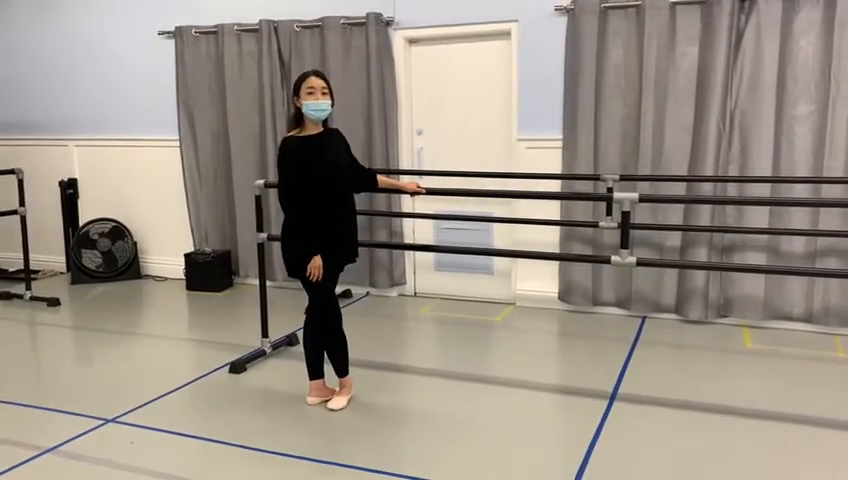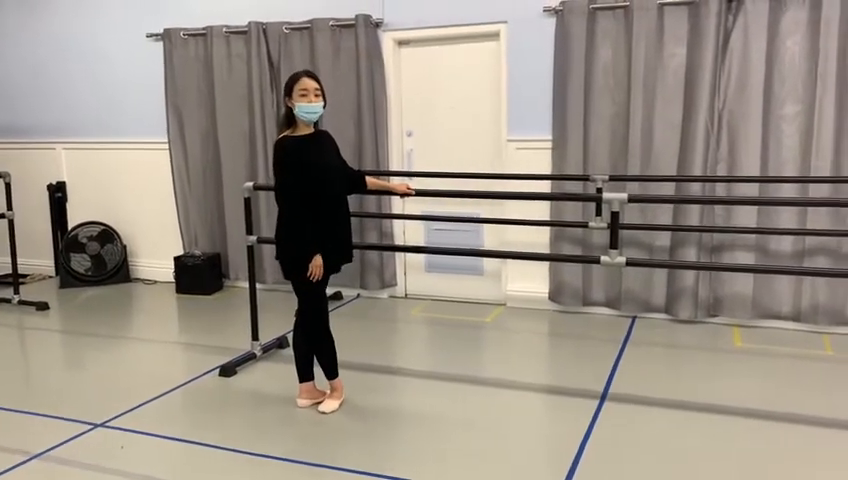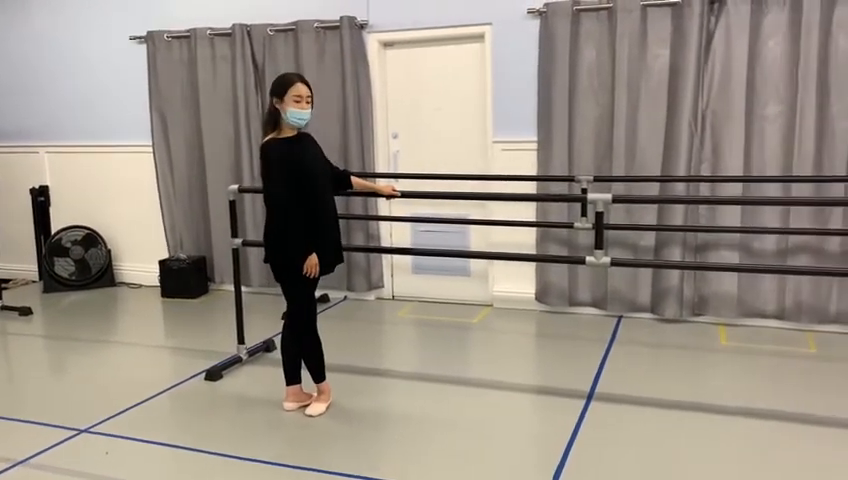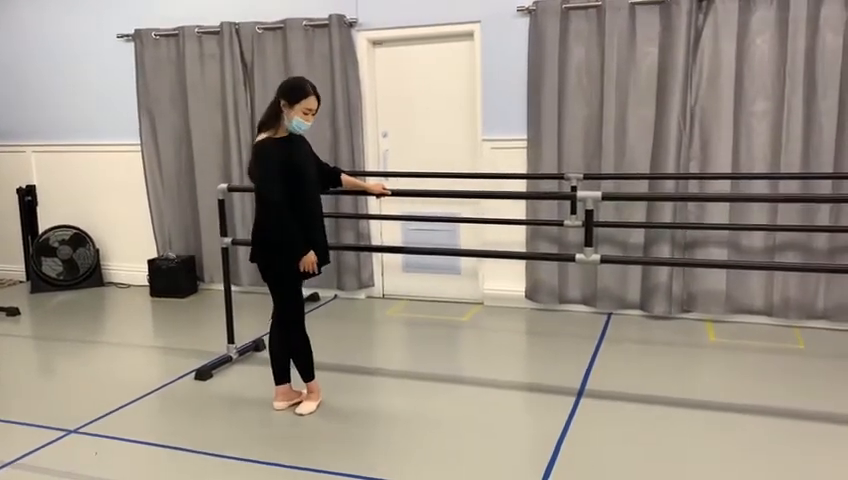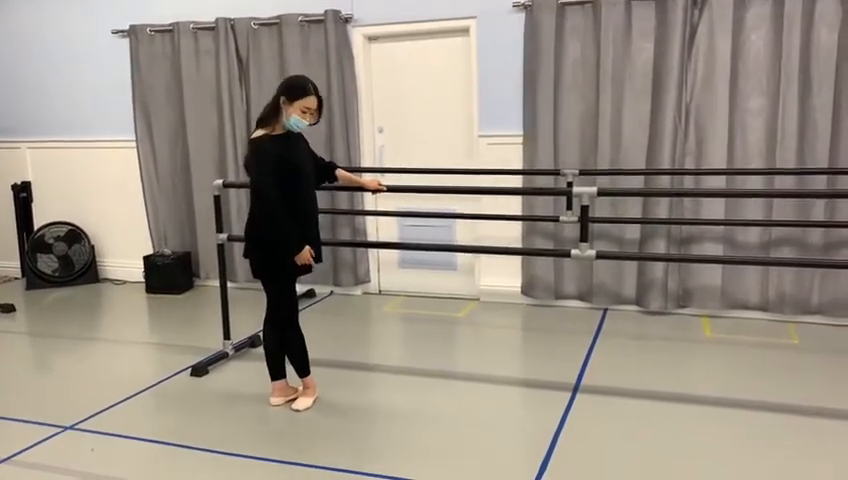
dt=0.4s
person 1, frame 1
left shoulder: (335, 138)
right shoulder: (291, 146)
left elbow: (359, 176)
right elbow: (292, 204)
left wrist: (401, 185)
right wrist: (312, 251)
left hip: (332, 239)
right hip: (307, 244)
left knee: (319, 310)
right knee: (328, 310)
left ankle: (317, 386)
right ankle: (344, 381)
person 1, frame 2
left shoulder: (324, 139)
right shoulder: (285, 147)
left elbow: (348, 178)
right elbow: (290, 204)
left wrist: (390, 187)
right wrist: (311, 251)
left hip: (324, 241)
right hip: (301, 246)
left knee: (308, 312)
right knee: (315, 313)
left ankle: (306, 389)
right ankle: (335, 385)
person 1, frame 3
left shoulder: (306, 141)
right shoulder: (272, 149)
left elbow: (334, 177)
right elbow: (281, 206)
left wrist: (376, 188)
right wrist: (305, 251)
left hip: (312, 243)
right hip: (291, 249)
left knee: (298, 316)
right knee: (304, 316)
left ankle: (294, 392)
right ankle: (322, 388)
person 1, frame 4
left shoulder: (296, 142)
right shoulder: (266, 149)
left elbow: (326, 174)
right elbow: (274, 206)
left wrist: (366, 186)
right wrist: (301, 249)
left hip: (295, 245)
right hip: (278, 248)
left knee: (285, 315)
right knee: (291, 316)
left ankle: (283, 390)
right ankle: (312, 387)
person 1, frame 5
left shoulder: (294, 139)
right shoulder: (262, 146)
left elbow: (322, 169)
right elbow: (269, 203)
left wrist: (362, 182)
right wrist: (296, 245)
left hip: (289, 241)
right hip: (272, 244)
left knee: (278, 311)
right knee: (285, 312)
left ankle: (280, 386)
right ankle: (307, 383)
